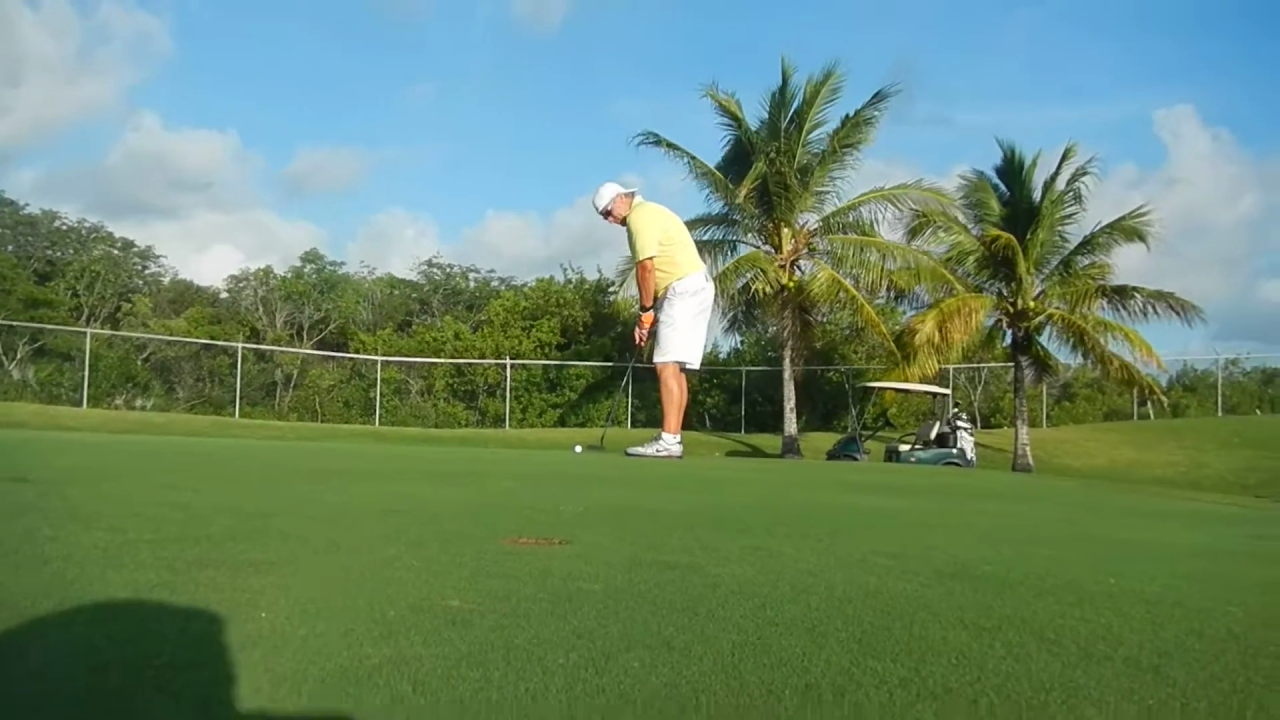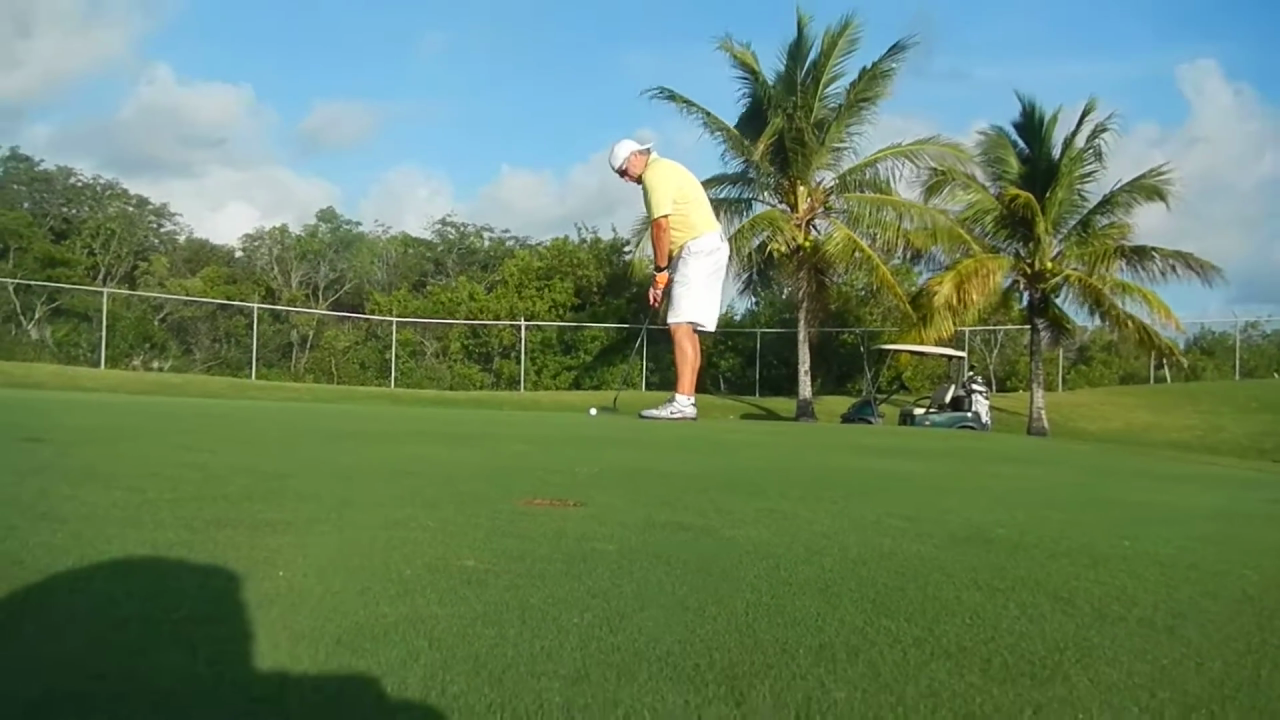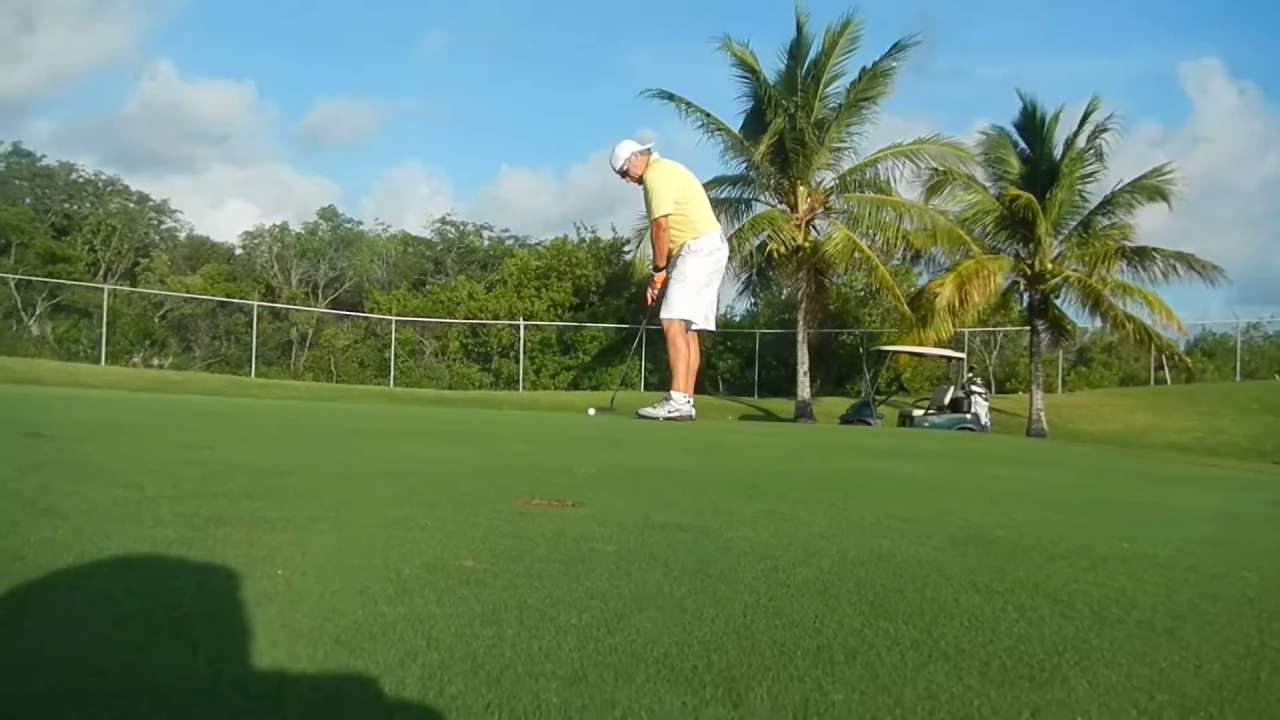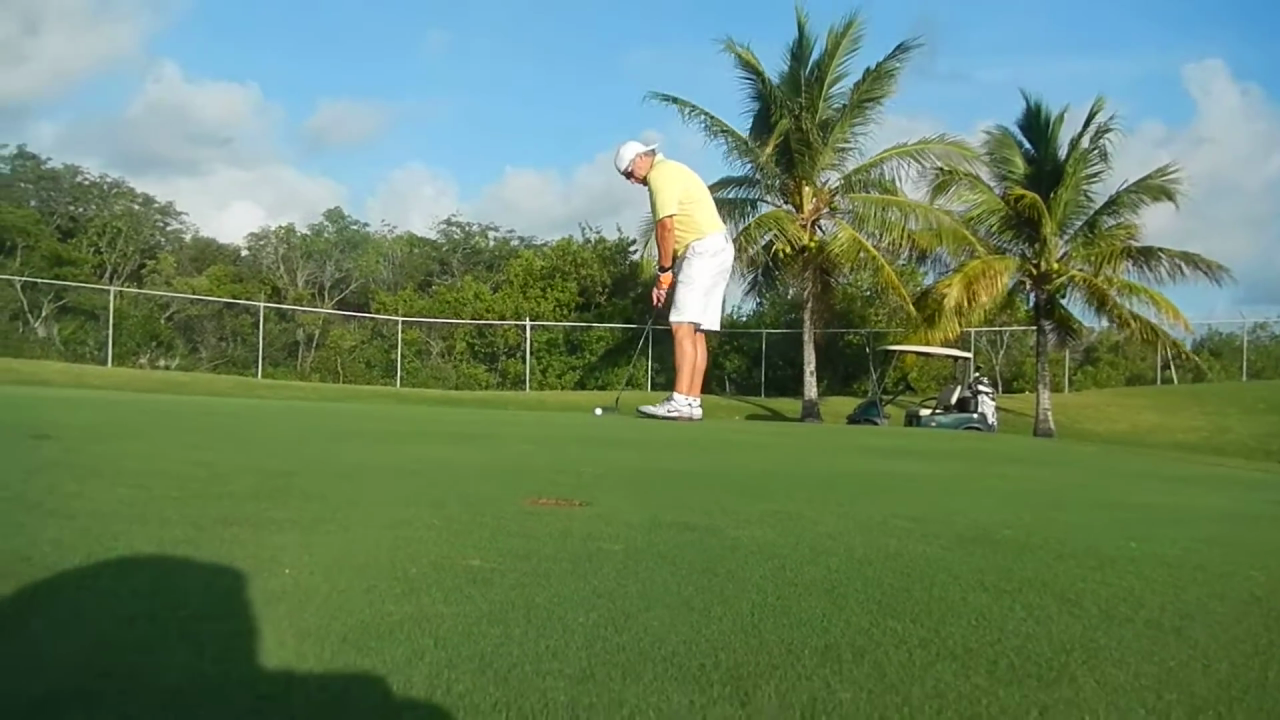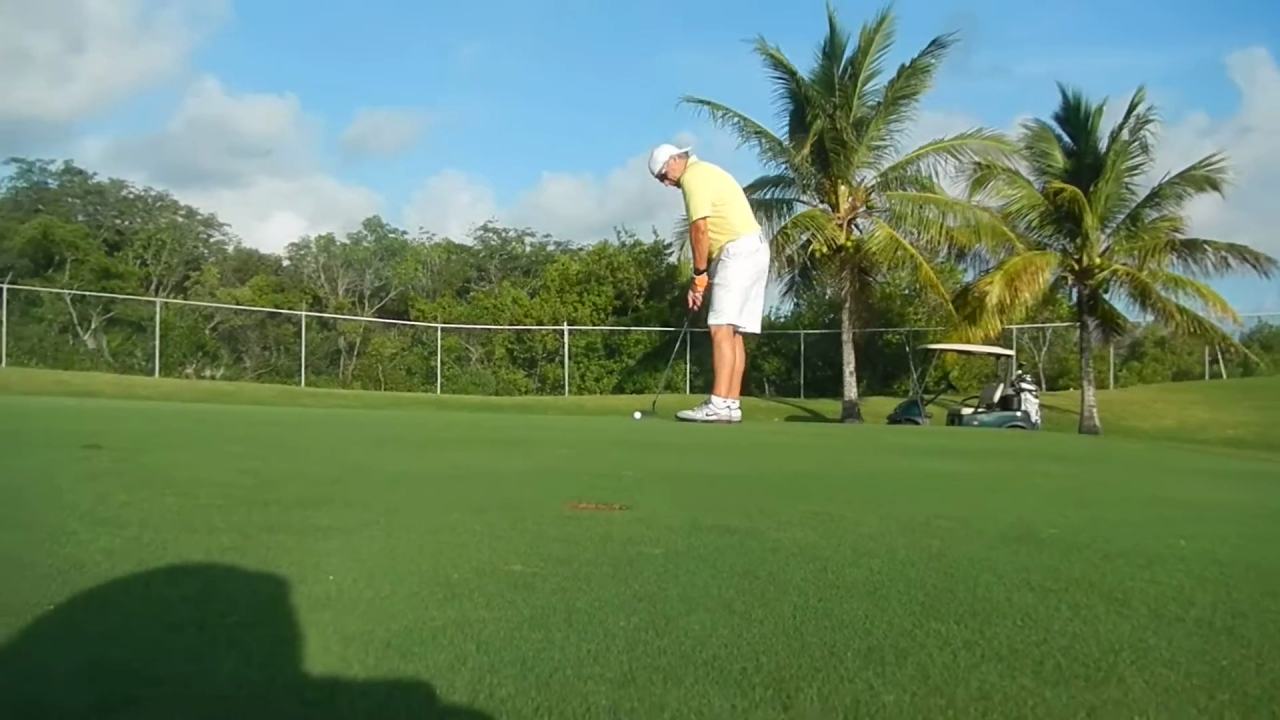
dt=0.1s
person 1, frame 1
left shoulder: (641, 215)
right shoulder: (644, 216)
left elbow: (646, 269)
right elbow: (653, 271)
left wrist: (645, 312)
right wrist: (648, 314)
left hip: (685, 289)
right hip: (688, 290)
left knee: (667, 365)
right knee: (674, 366)
left ankle: (668, 440)
right ankle: (673, 438)
person 1, frame 2
left shoulder: (655, 172)
right shoulder: (659, 173)
left elbow: (661, 227)
right elbow: (667, 229)
left wrist: (659, 272)
right wrist: (663, 273)
left hip: (701, 248)
right hip: (702, 250)
left knee: (681, 324)
right knee: (687, 327)
left ankle: (681, 402)
right ankle: (686, 402)
person 1, frame 3
left shoulder: (657, 172)
right shoulder: (661, 173)
left elbow: (661, 227)
right elbow: (668, 229)
left wrist: (657, 271)
right wrist: (661, 273)
left hip: (700, 248)
right hip: (702, 249)
left knee: (673, 321)
right knee: (686, 327)
left ankle: (678, 399)
right ankle: (685, 401)
person 1, frame 4
left shoulder: (660, 173)
right shoulder: (667, 173)
left elbow: (666, 227)
right elbow: (674, 228)
left wrist: (664, 272)
right wrist: (667, 274)
left hip: (705, 250)
right hip: (708, 250)
left knee: (683, 324)
right knee: (694, 328)
left ankle: (680, 401)
right ankle: (692, 402)
person 1, frame 5
left shoulder: (694, 175)
right shoulder: (701, 175)
left elbow: (700, 229)
right elbow: (709, 232)
left wrist: (699, 274)
right wrist: (702, 276)
left hip: (739, 251)
right hip: (744, 251)
left knee: (722, 328)
right knee: (732, 330)
left ankle: (719, 404)
right ankle: (731, 404)
